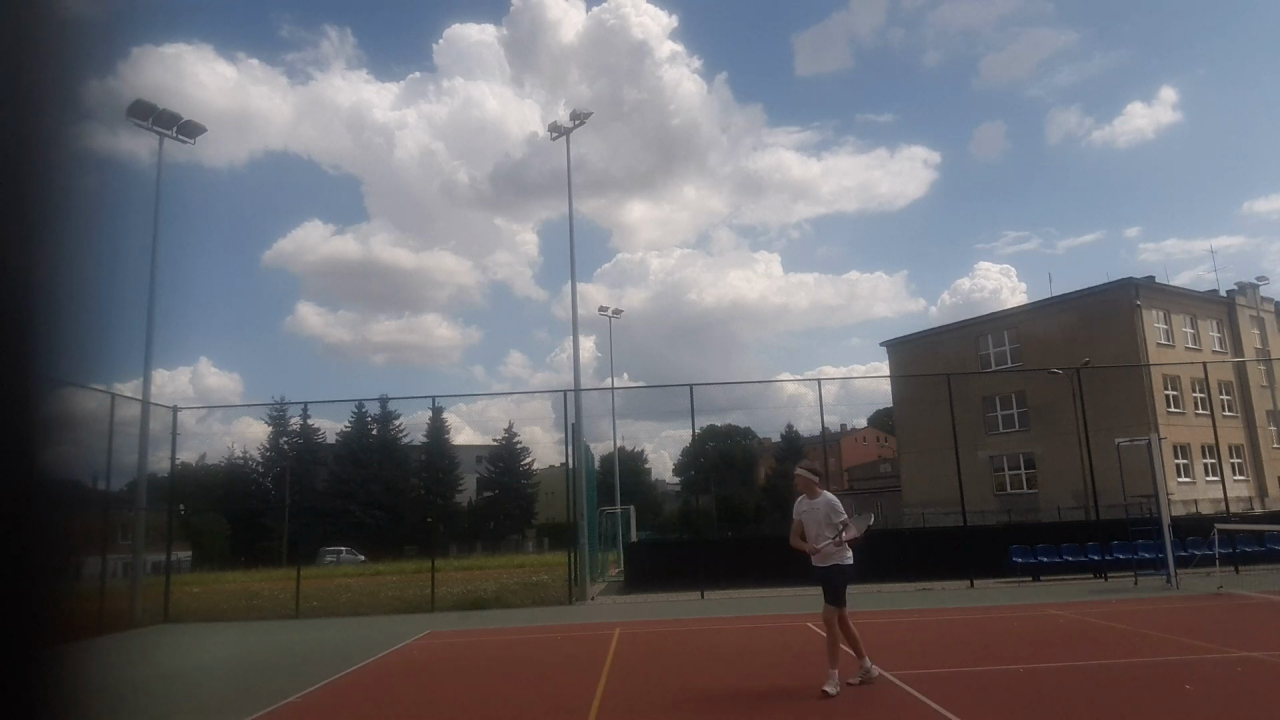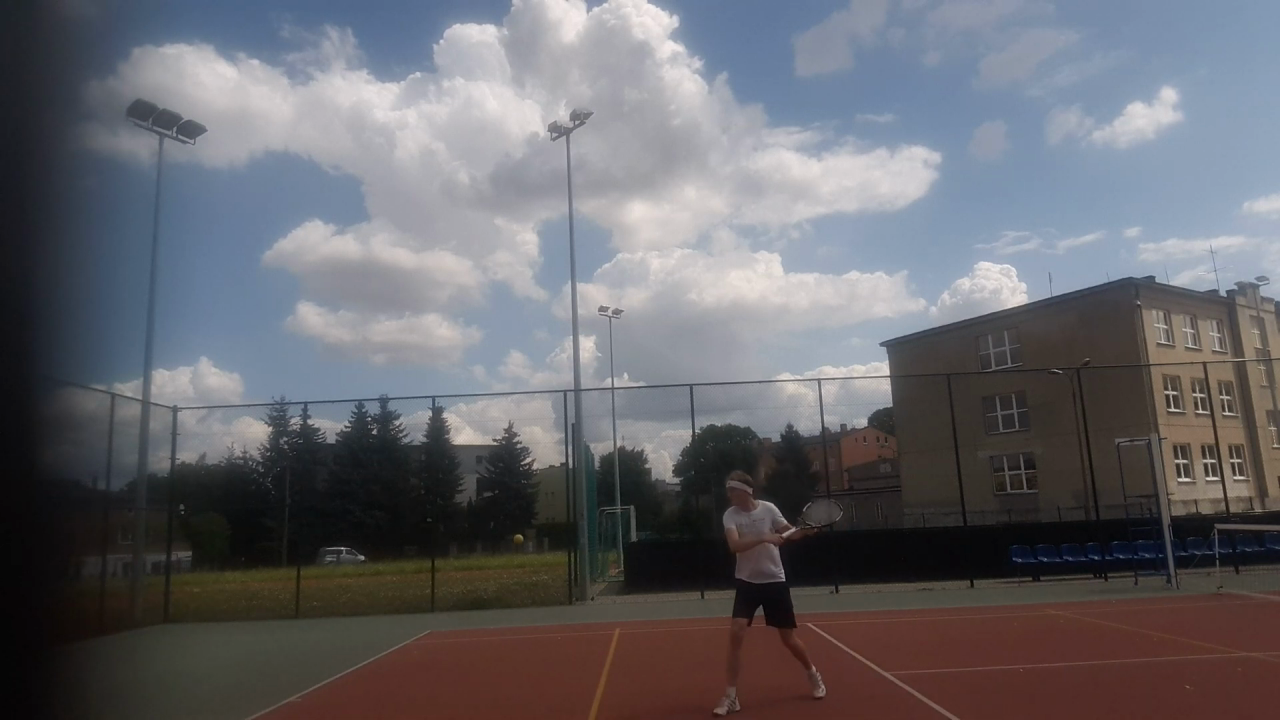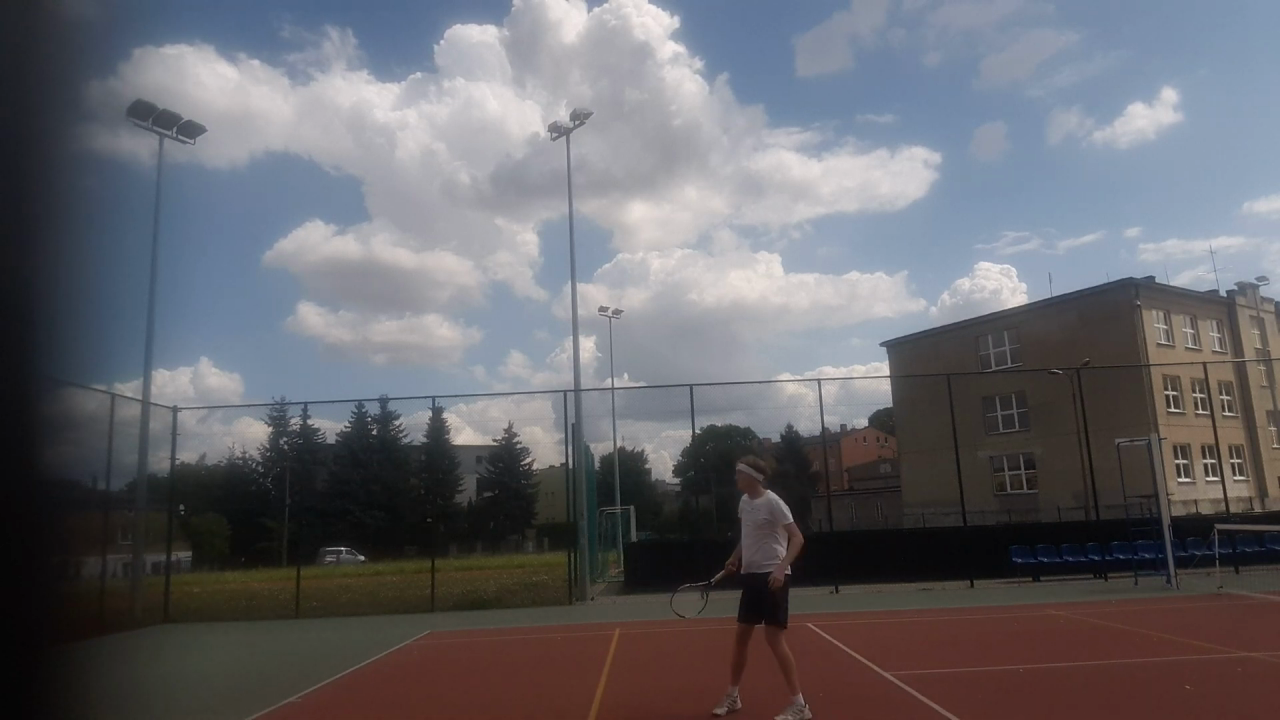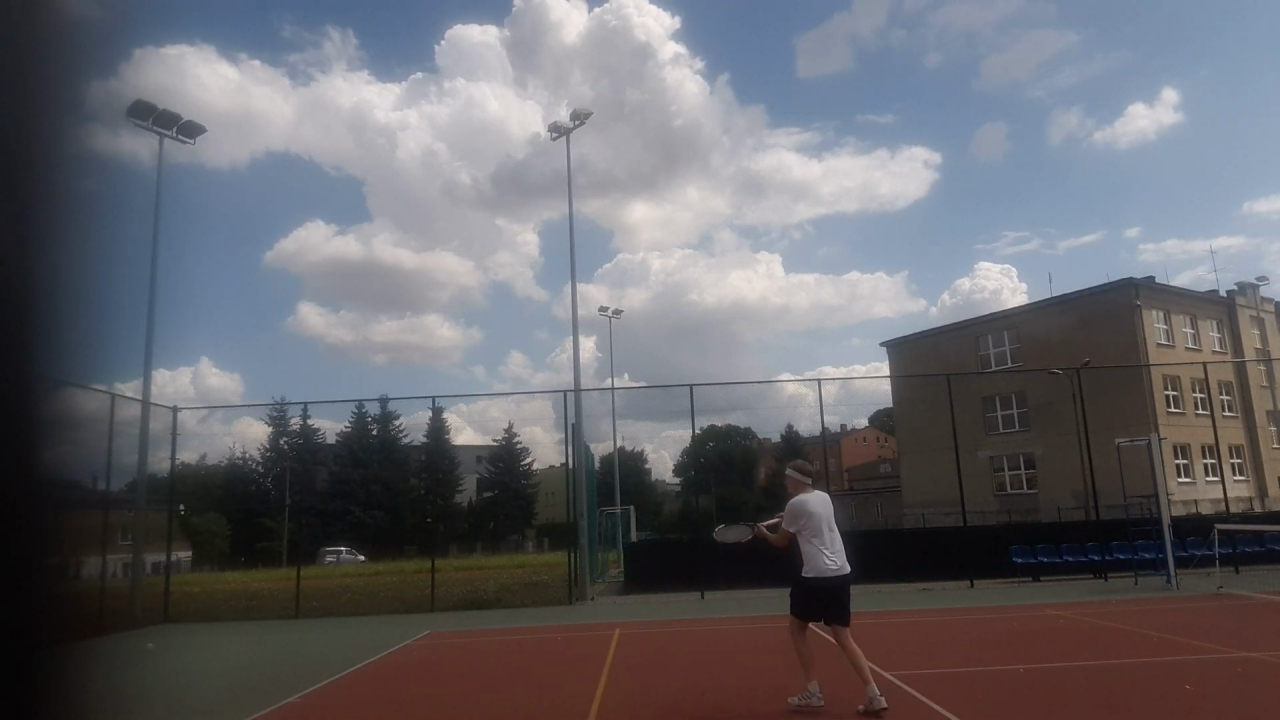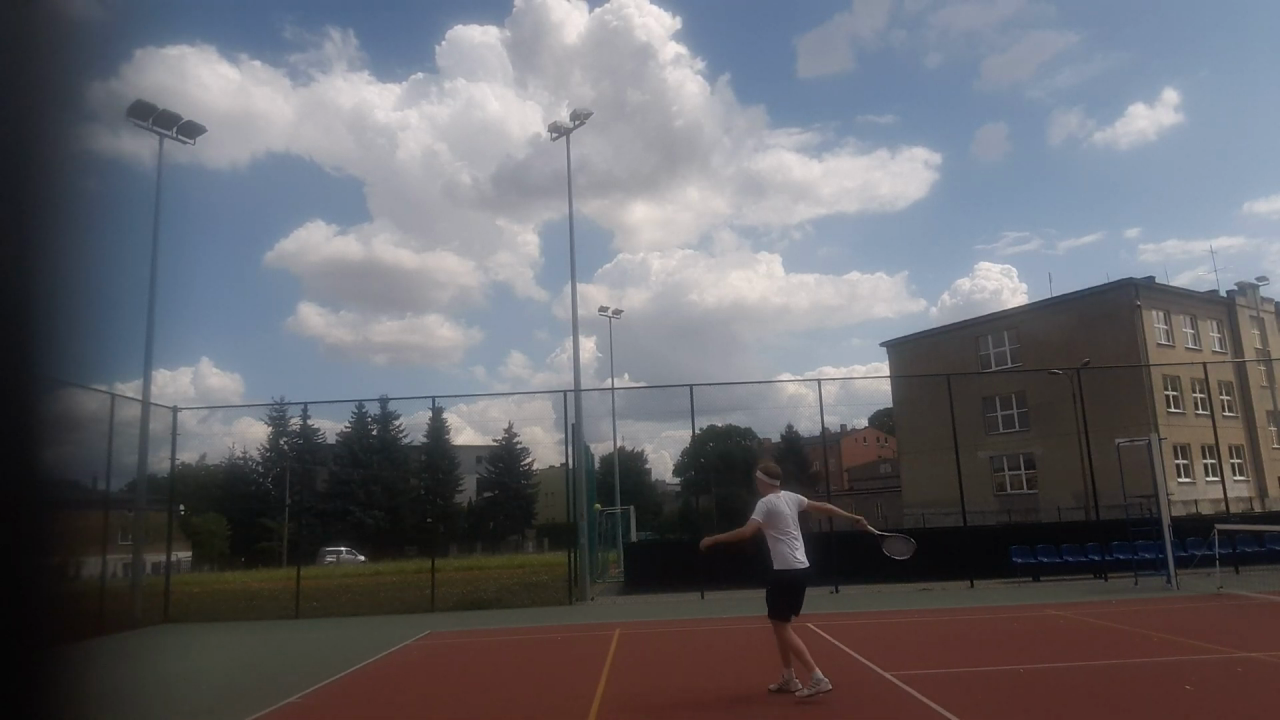
dt=0.7s
person 1, frame 1
left shoulder: (829, 501)
right shoulder: (800, 503)
right elbow: (793, 538)
right wrist: (807, 547)
left hip: (839, 564)
right hip: (821, 566)
left knee: (829, 617)
right knee: (841, 619)
left ankle: (833, 677)
right ankle: (866, 667)
person 1, frame 2
left shoulder: (768, 509)
right shoulder: (730, 515)
left elbow: (790, 534)
right elbow: (735, 545)
left wrist: (805, 528)
right wrist: (764, 538)
left hip: (775, 581)
right hip: (747, 583)
left knee: (788, 639)
right knee: (736, 634)
left ankle: (814, 676)
right ankle: (731, 696)
person 1, frame 3
left shoulder: (772, 502)
right shoulder: (744, 501)
left elbow: (796, 538)
left wrist: (782, 568)
right wrist: (735, 558)
left hip: (773, 578)
right hip: (755, 578)
left knee: (774, 639)
right knee: (741, 637)
right ankle: (732, 696)
person 1, frame 4
left shoulder: (795, 505)
right shoulder: (824, 498)
left elbow: (781, 541)
left wrist: (764, 533)
left hip: (815, 577)
right hip: (840, 574)
left knee: (797, 630)
right knee: (843, 637)
left ankle: (812, 692)
right ankle: (874, 696)
person 1, frame 5
left shoulder: (766, 503)
right shoulder: (791, 497)
left elbow: (746, 532)
right elbow: (822, 507)
left wrist: (713, 539)
right wrist: (852, 517)
left hip: (786, 571)
right hip: (799, 568)
left knee: (781, 628)
right knee: (781, 625)
left ankle: (818, 679)
right ankle: (789, 678)
